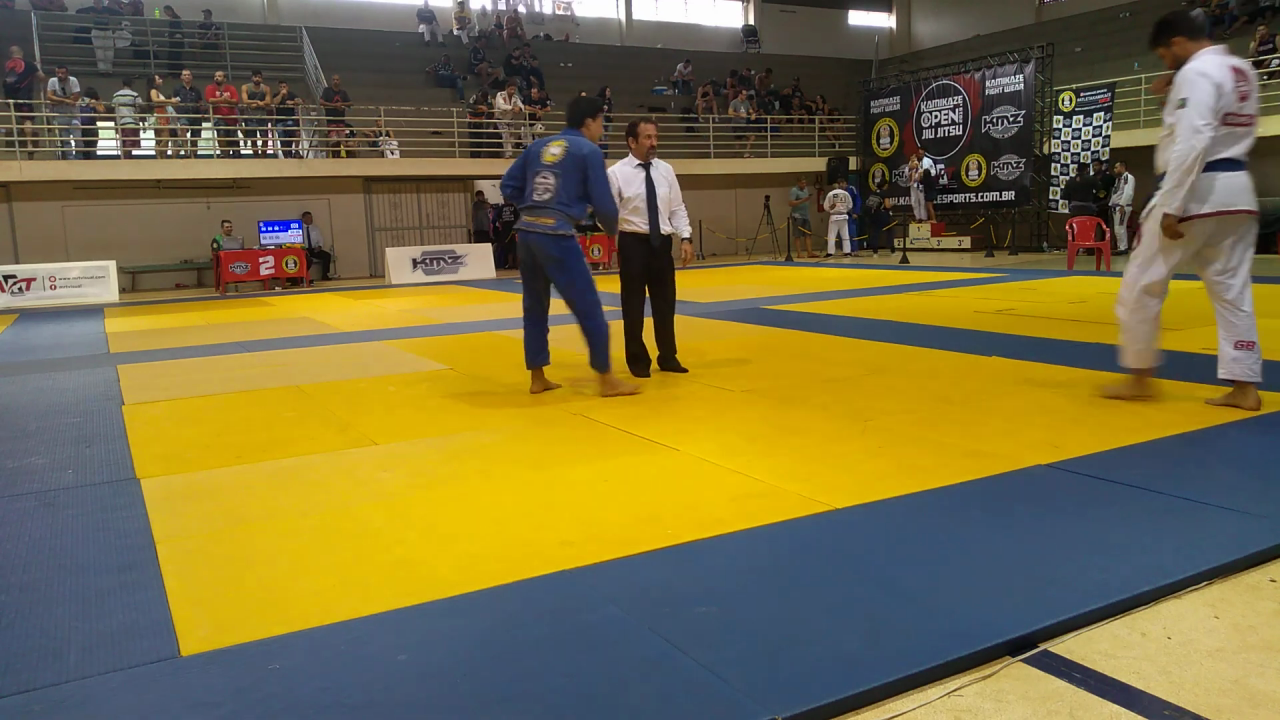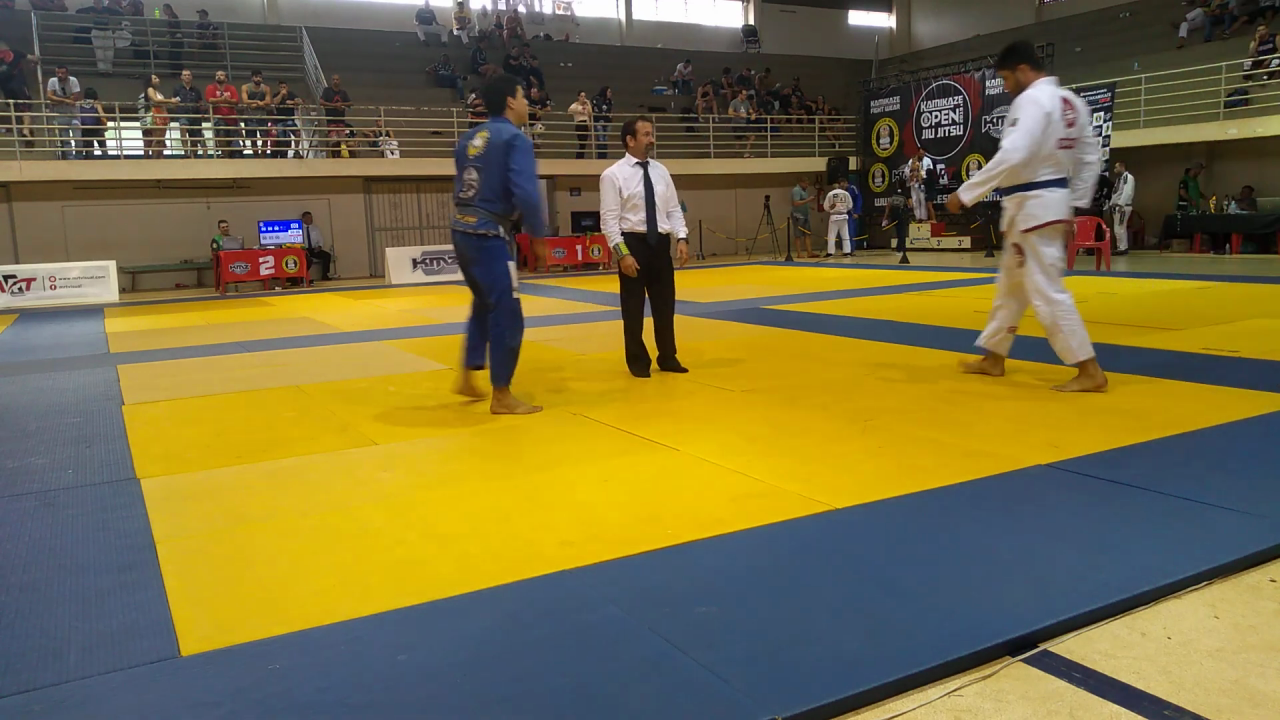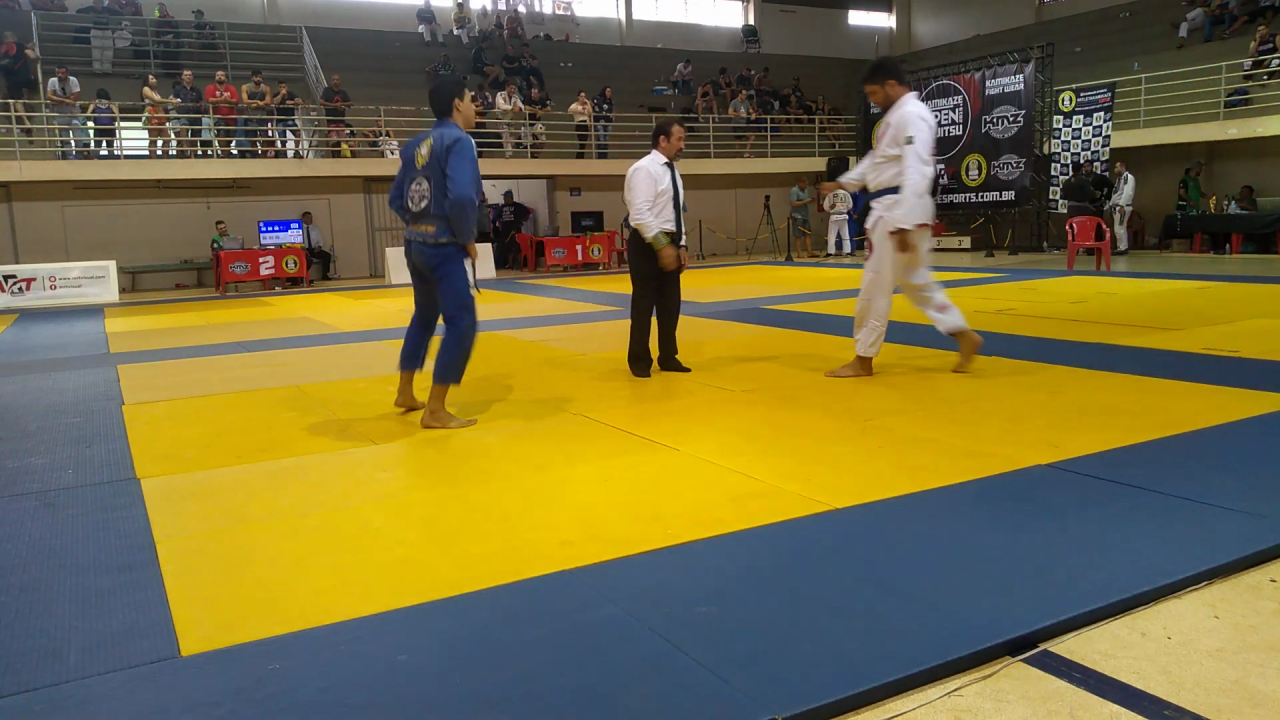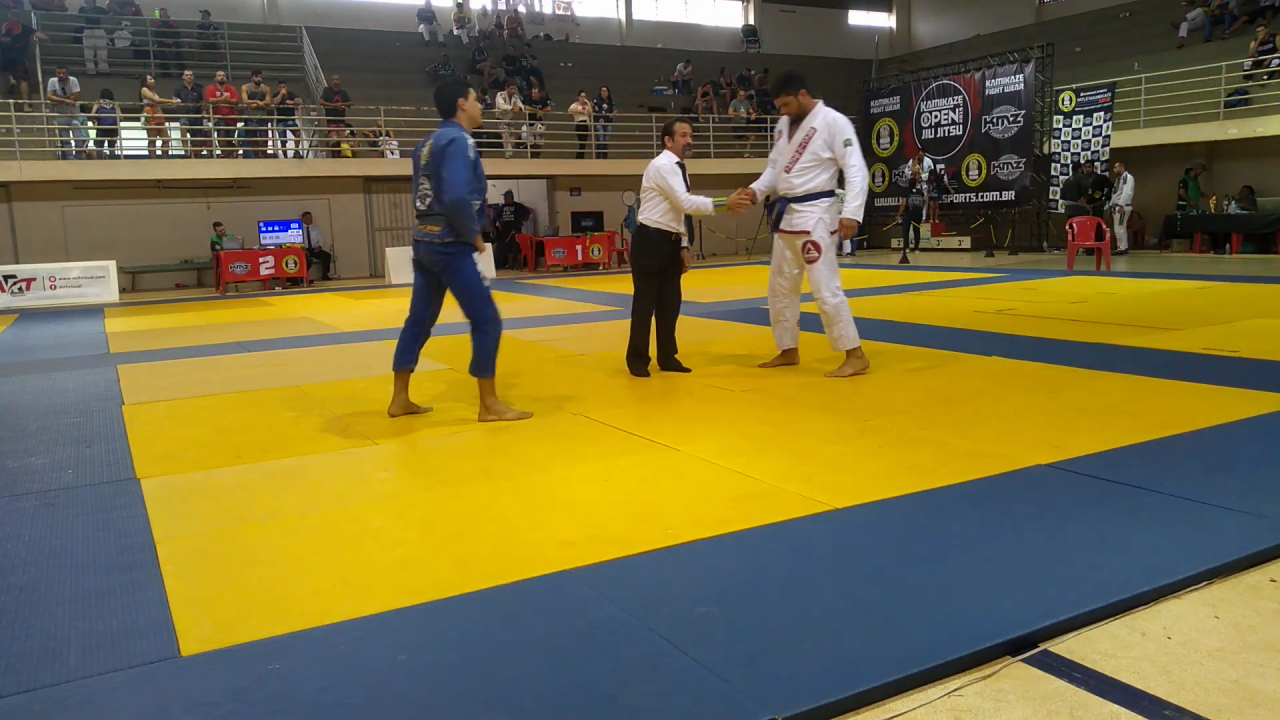
dt=0.7s
person 1, frame 1
left shoulder: (1196, 72)
right shoulder: (1243, 71)
left elbow: (1192, 141)
left wrist: (1171, 206)
left hip: (1197, 190)
right hip: (1238, 189)
left knee: (1142, 284)
right knee: (1232, 289)
left ankle: (1139, 377)
right ankle: (1245, 385)
person 1, frame 2
left shoulder: (1031, 100)
right shoulder: (1073, 102)
left elbow: (1011, 157)
right elbow: (1089, 159)
left wrist: (965, 195)
right wrist: (1075, 202)
left hip: (1031, 203)
right hip: (1055, 200)
left knee: (1046, 289)
right knee: (1011, 284)
left ankle: (1089, 370)
right ankle: (991, 356)
person 1, frame 3
left shoulder: (911, 115)
right shoulder: (899, 114)
left elbow: (917, 172)
right elbow: (877, 158)
left wrist: (905, 224)
right wrist: (844, 182)
left hip: (897, 210)
right hip: (896, 210)
left knee: (875, 287)
right knee: (917, 282)
left ankle: (863, 360)
right ankle: (964, 337)
person 1, frame 4
left shoulder: (834, 122)
right shoulder: (785, 125)
left elbow: (856, 171)
right elbow: (775, 166)
left wrist: (851, 213)
right wrist: (755, 190)
left hip: (813, 215)
right hip: (785, 216)
left knee: (825, 288)
right knee: (780, 289)
left ankle: (855, 355)
right ankle: (788, 351)
person 2, frame 1
left shoulder: (538, 147)
right shoulder: (589, 152)
left elbow: (508, 185)
right elbow: (603, 202)
right wrist: (612, 229)
left hip: (526, 231)
right hip: (557, 236)
left knee: (535, 307)
right knee: (589, 309)
left ankle: (538, 377)
right ankle: (607, 380)
person 2, frame 2
left shoulder: (472, 138)
right shoulder: (515, 139)
right elbow: (527, 193)
right wrist: (537, 237)
left hip: (463, 230)
right hip: (488, 236)
left knee: (485, 306)
right knee: (507, 316)
left ankle: (467, 377)
right ankle: (502, 396)
person 2, frame 3
left shoulder: (416, 143)
right shoulder: (459, 141)
left elbow: (396, 197)
right elbow: (462, 197)
right wrist: (468, 237)
left hip: (415, 241)
right hip: (443, 244)
left knee: (426, 316)
right knee: (461, 324)
left ankle: (405, 392)
right ankle: (435, 409)
person 2, frame 4
left shoulder: (430, 142)
right shoulder: (459, 141)
right elbow: (457, 199)
right wrist: (473, 234)
left hip: (424, 241)
right hip: (450, 244)
left knee: (420, 317)
right knee: (485, 319)
left ankle: (400, 398)
right ankle: (489, 404)
person 3, frame 1
left shoulder: (665, 170)
right shoulder: (616, 173)
left elbow: (677, 209)
left wrist: (685, 238)
left hip: (661, 243)
right hip: (633, 243)
left knee: (665, 302)
right knee: (633, 305)
left ankle: (668, 357)
right ankle: (637, 359)
person 3, frame 2
left shoulder: (660, 171)
right shoulder: (613, 175)
left elbow: (673, 210)
right elbow: (609, 219)
left wrist: (681, 238)
right wrist: (622, 253)
left hip: (660, 243)
right hip: (633, 244)
left knee: (665, 303)
right knee: (633, 306)
left ankle: (668, 357)
right ankle: (638, 361)
person 3, frame 3
left shoulder: (673, 172)
right shoulder: (644, 169)
right elbow: (641, 214)
left wrist: (680, 245)
right wrist: (662, 245)
left hip: (668, 244)
right hip: (647, 244)
left knee: (671, 303)
right knee: (644, 303)
left ankle: (668, 357)
right ankle: (640, 360)
person 3, frame 4
left shoulder: (680, 170)
right shoulder: (661, 166)
right elbow: (684, 203)
left wrist: (683, 246)
right wrist: (724, 203)
left hip: (670, 243)
right hip: (650, 241)
left knee: (670, 302)
right knee: (645, 302)
left ankle: (667, 356)
right ankle: (637, 358)
